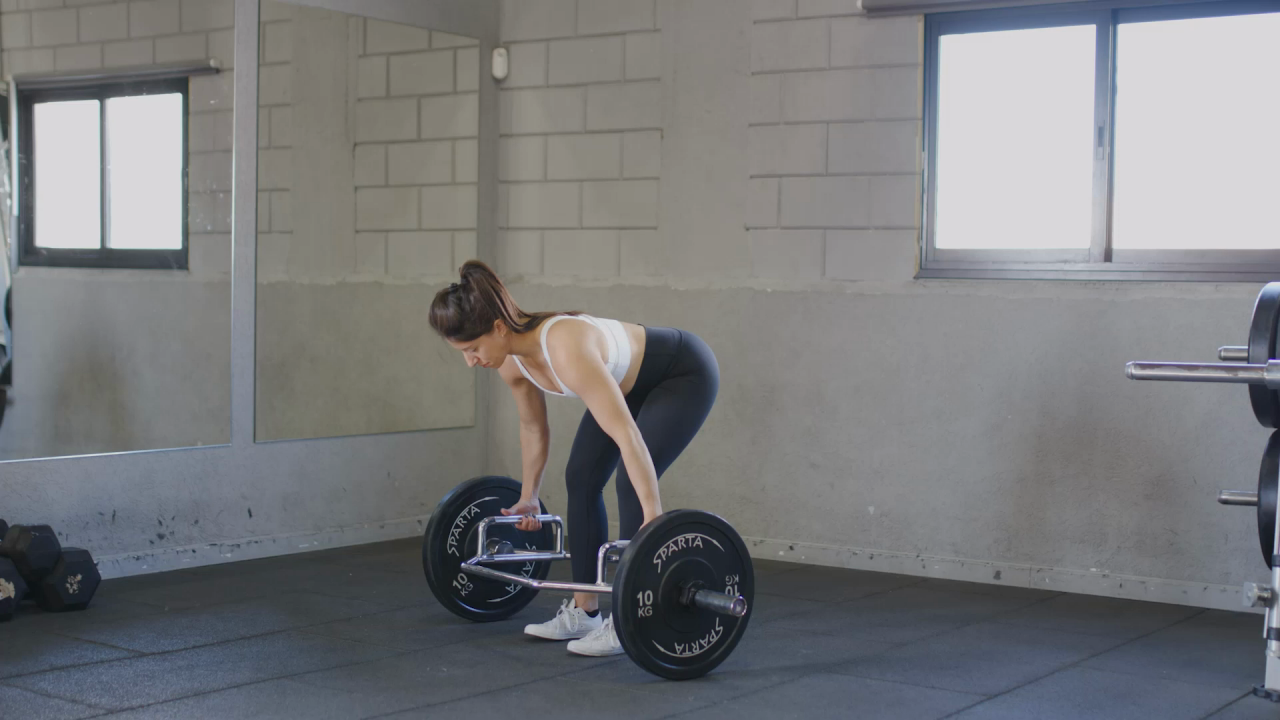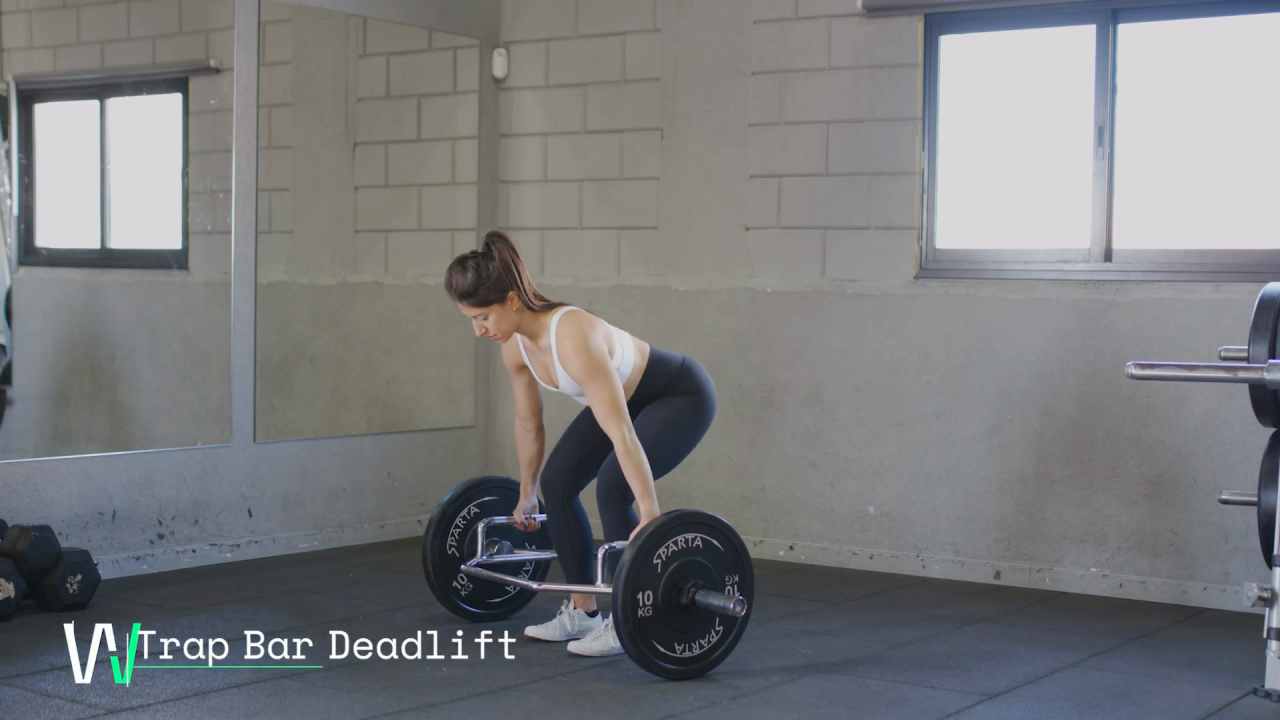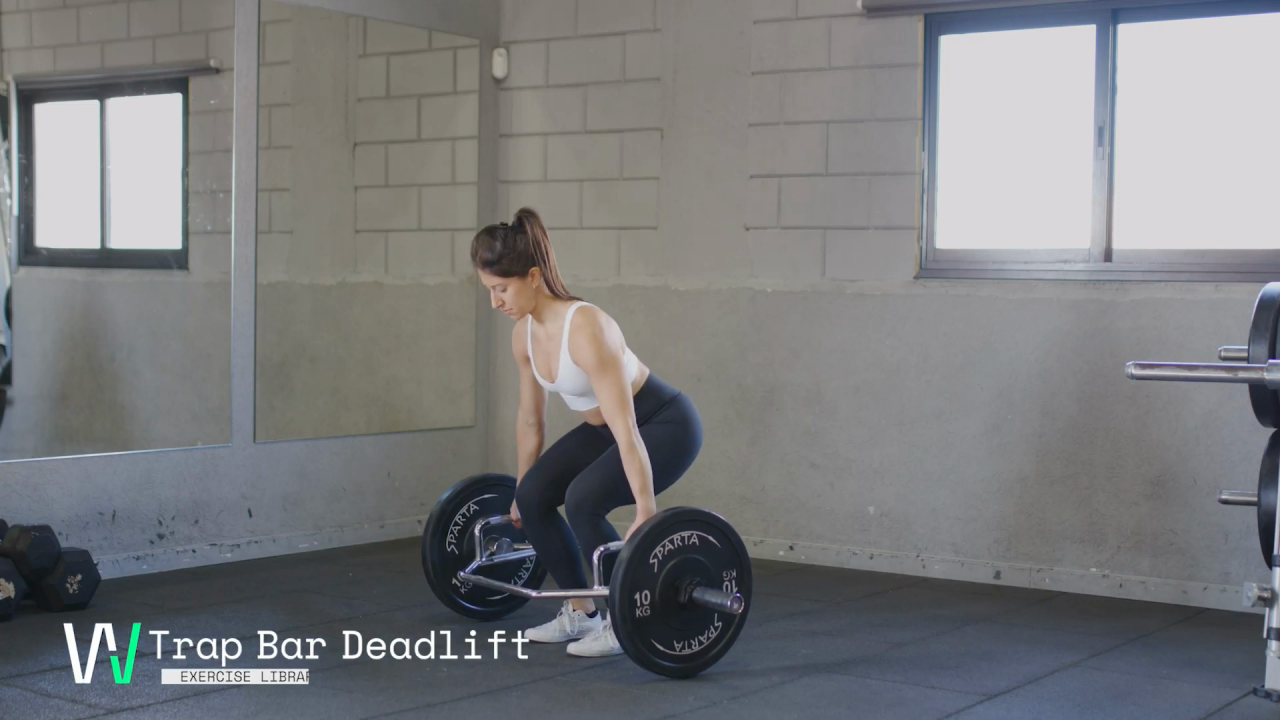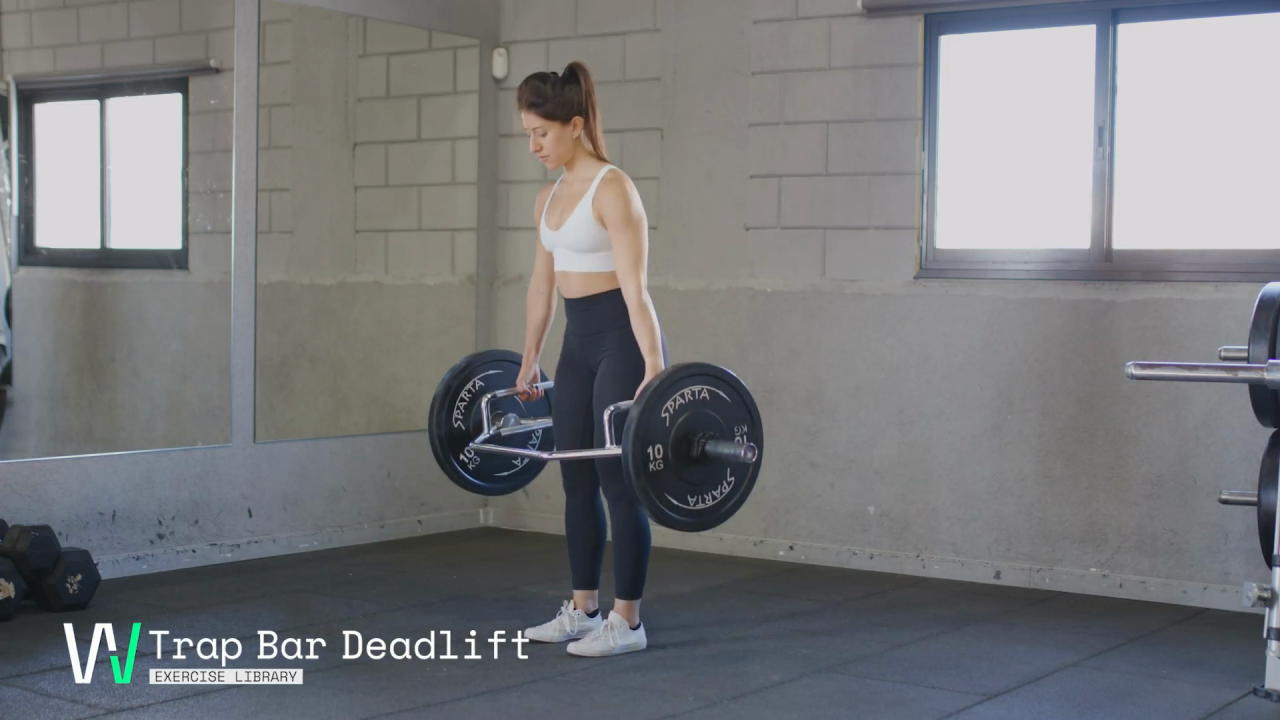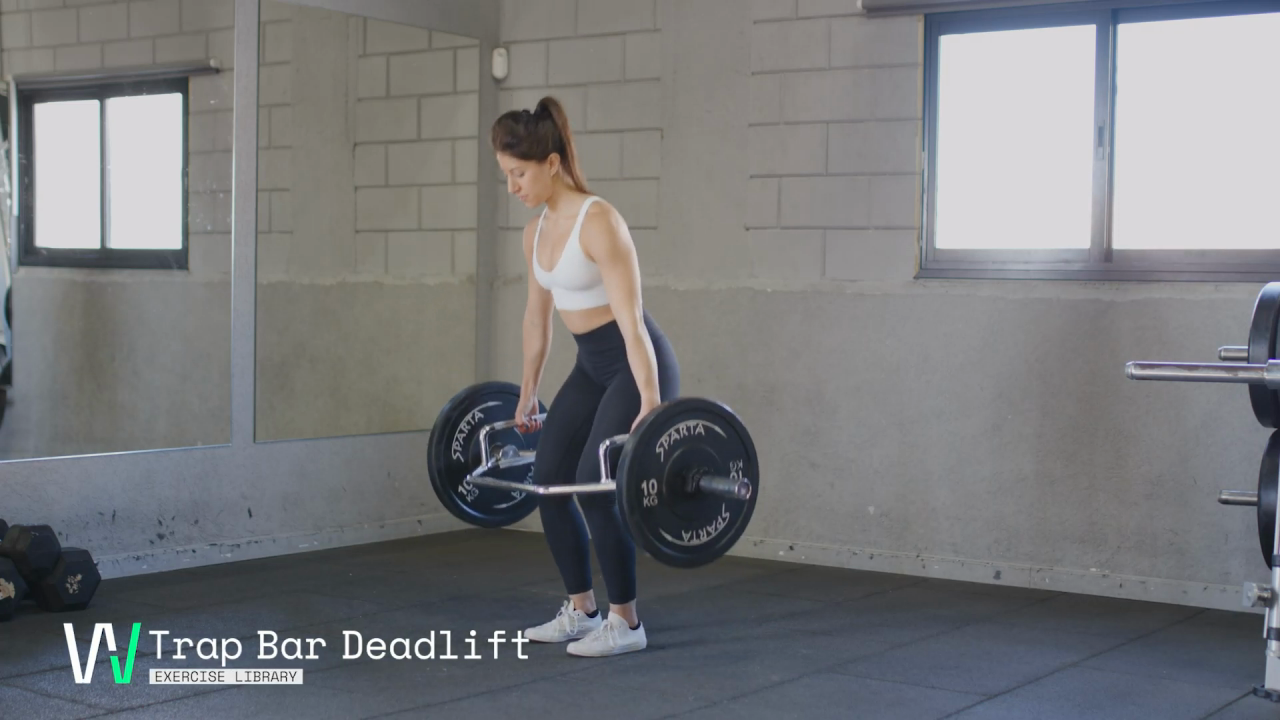
dt=0.7s
person 1, frame 1
left shoulder: (566, 349)
right shoulder: (512, 358)
left elbow: (627, 436)
right elbow: (534, 428)
left wrist: (653, 519)
right wrist: (529, 496)
left hip: (685, 374)
right hip: (631, 380)
left knee: (631, 483)
right knee: (581, 478)
right ankle: (583, 611)
person 1, frame 2
left shoulder: (572, 338)
right shoulder: (515, 344)
left elbow: (621, 433)
right elbow: (528, 424)
left wrist: (651, 518)
right wrist: (527, 494)
left hip: (681, 394)
right hip: (630, 395)
left knee: (612, 488)
right knee: (556, 482)
right ankle: (581, 610)
person 1, frame 3
left shoulder: (587, 329)
right shoulder: (525, 334)
left elbow: (626, 431)
right elbow: (530, 419)
left wrist: (646, 516)
right wrist: (517, 493)
left hip: (665, 425)
right hip: (604, 426)
left knee: (583, 501)
right knee: (533, 498)
right ankle: (580, 612)
person 1, frame 4
left shoulder: (613, 189)
right shoulder: (551, 195)
left elbow: (636, 288)
right elbow: (542, 283)
left wrist: (654, 371)
right wrist: (529, 361)
left hip: (623, 340)
right hip: (580, 343)
left knee: (618, 480)
right knee: (577, 479)
left ankle: (626, 622)
right ankle: (582, 610)
person 1, frame 5
left shoulder: (598, 222)
right shoulder: (536, 229)
left elbow: (632, 321)
right elbow: (537, 317)
left wrist: (651, 407)
right wrist: (527, 394)
left hip: (636, 365)
right hip: (593, 366)
left knee: (596, 487)
right knee: (549, 481)
left ankle: (625, 622)
right ankle: (581, 609)
